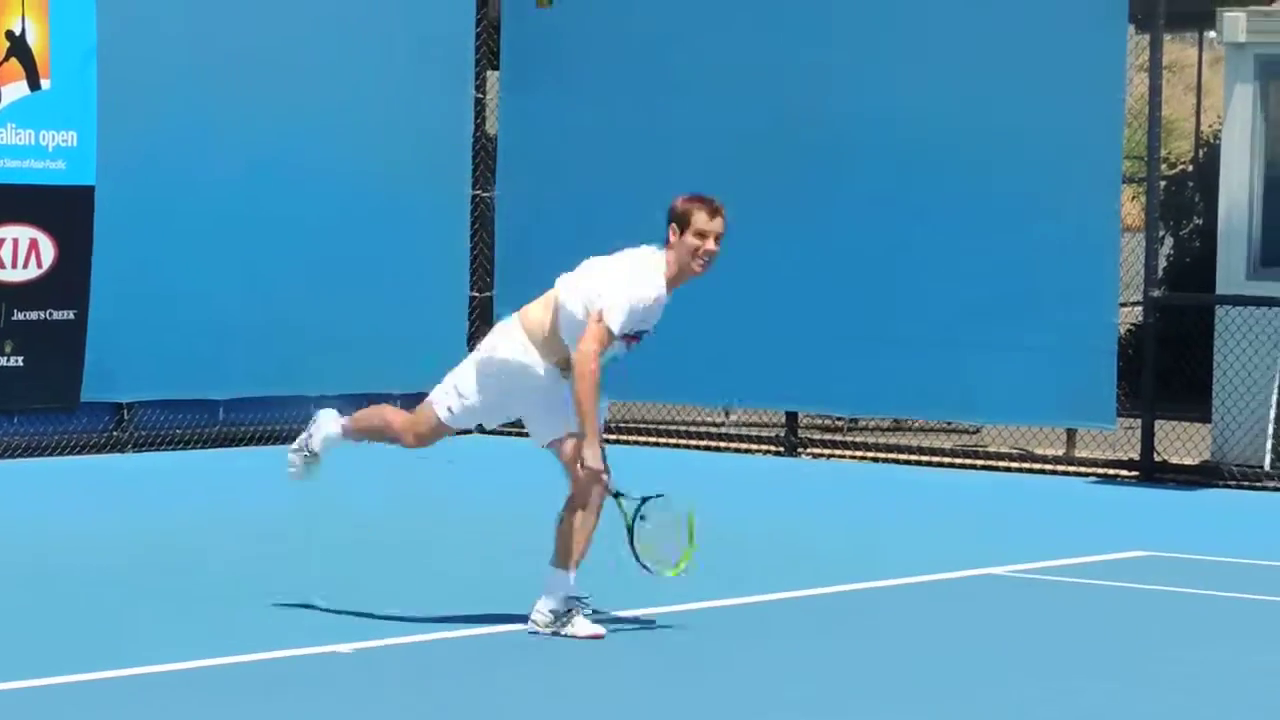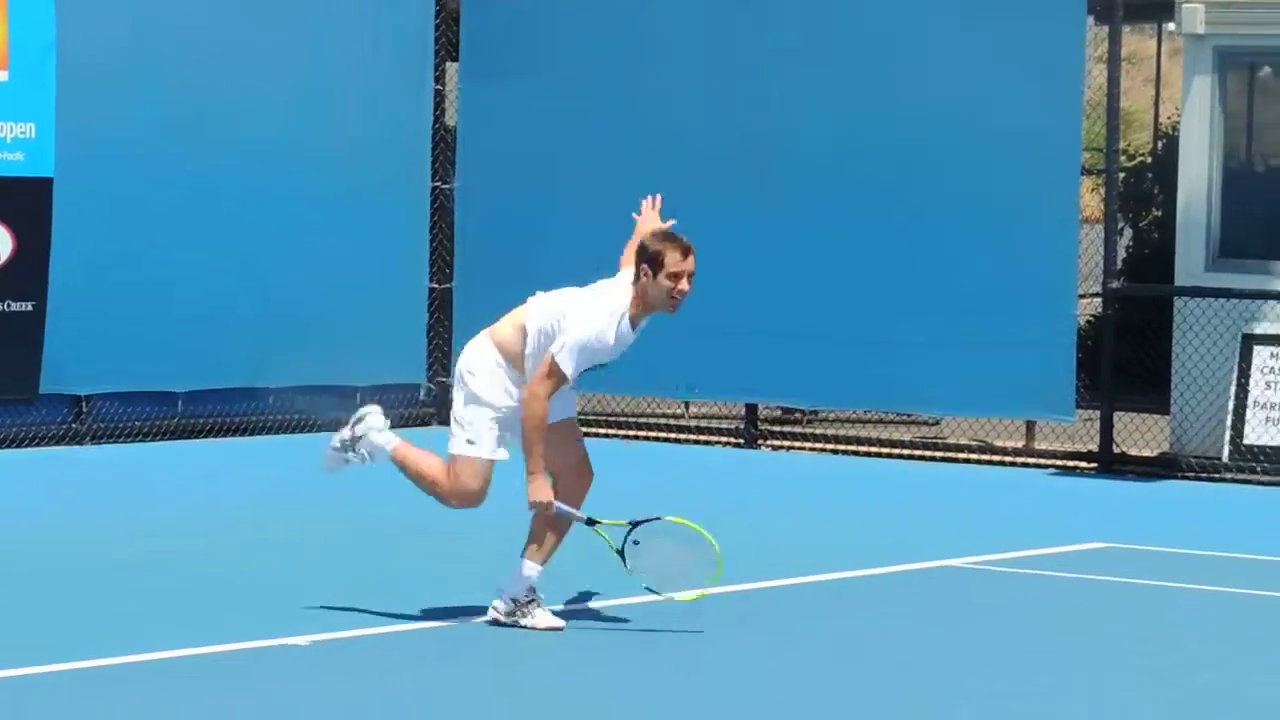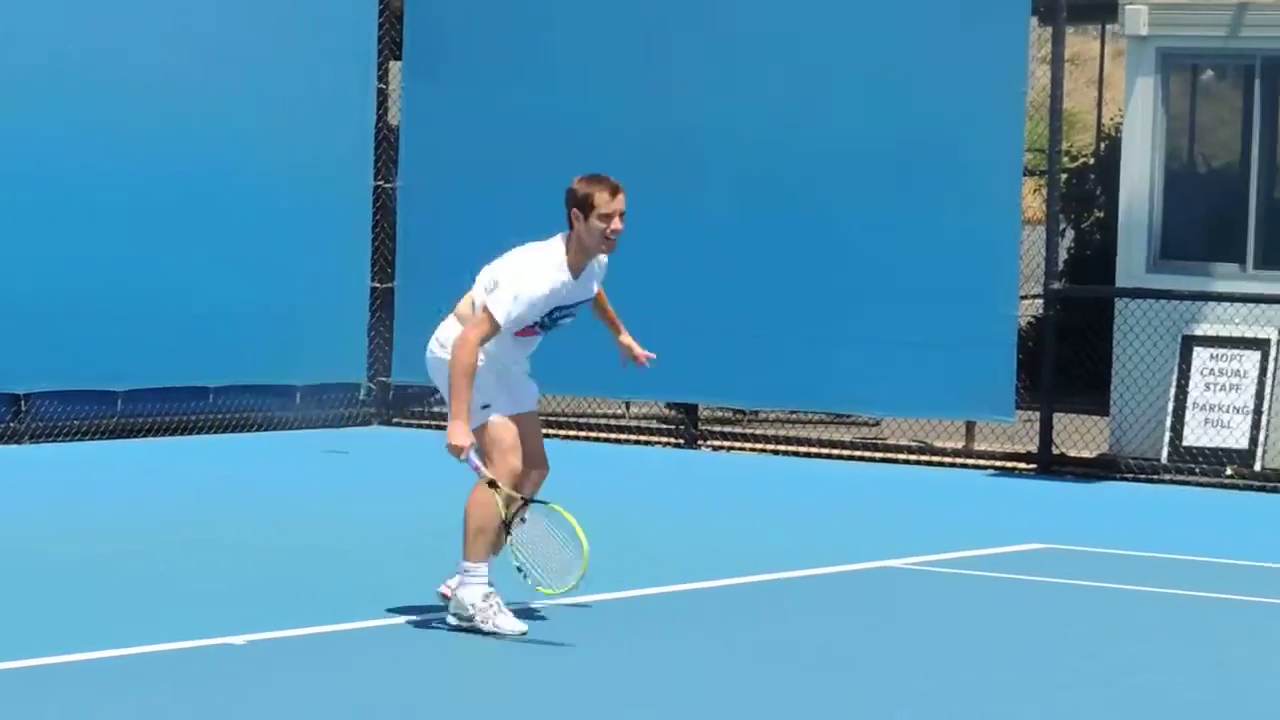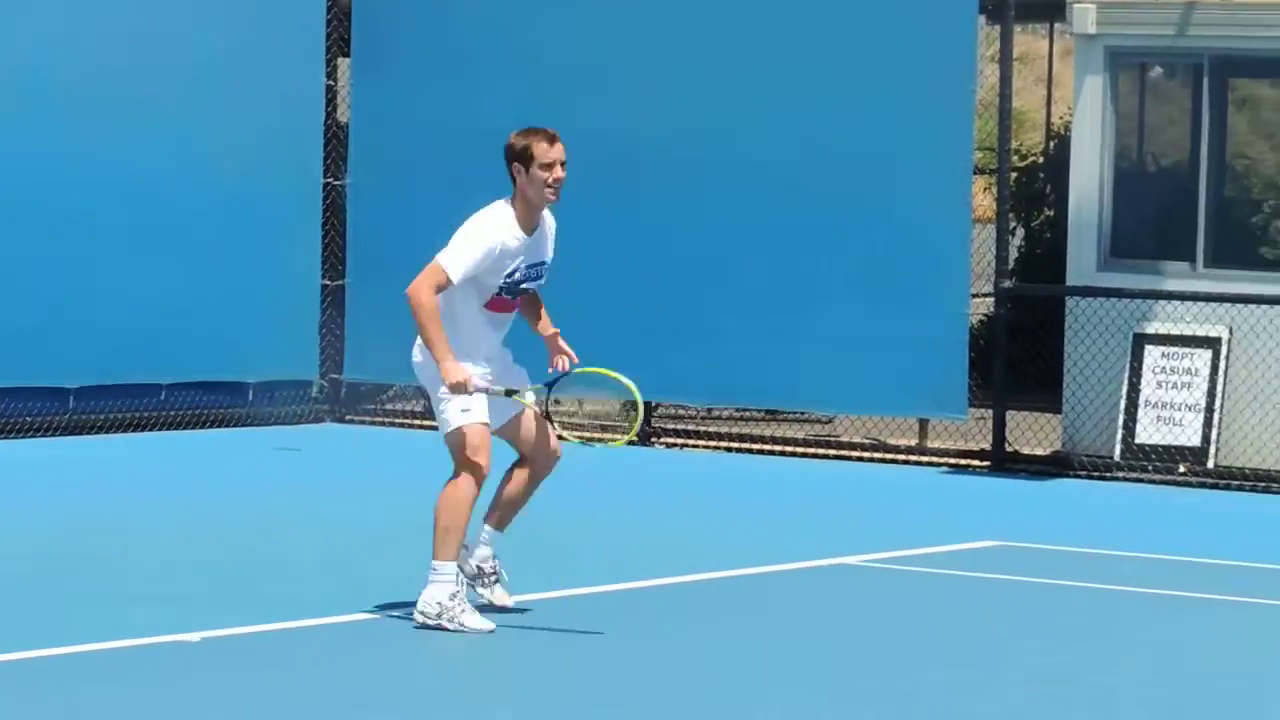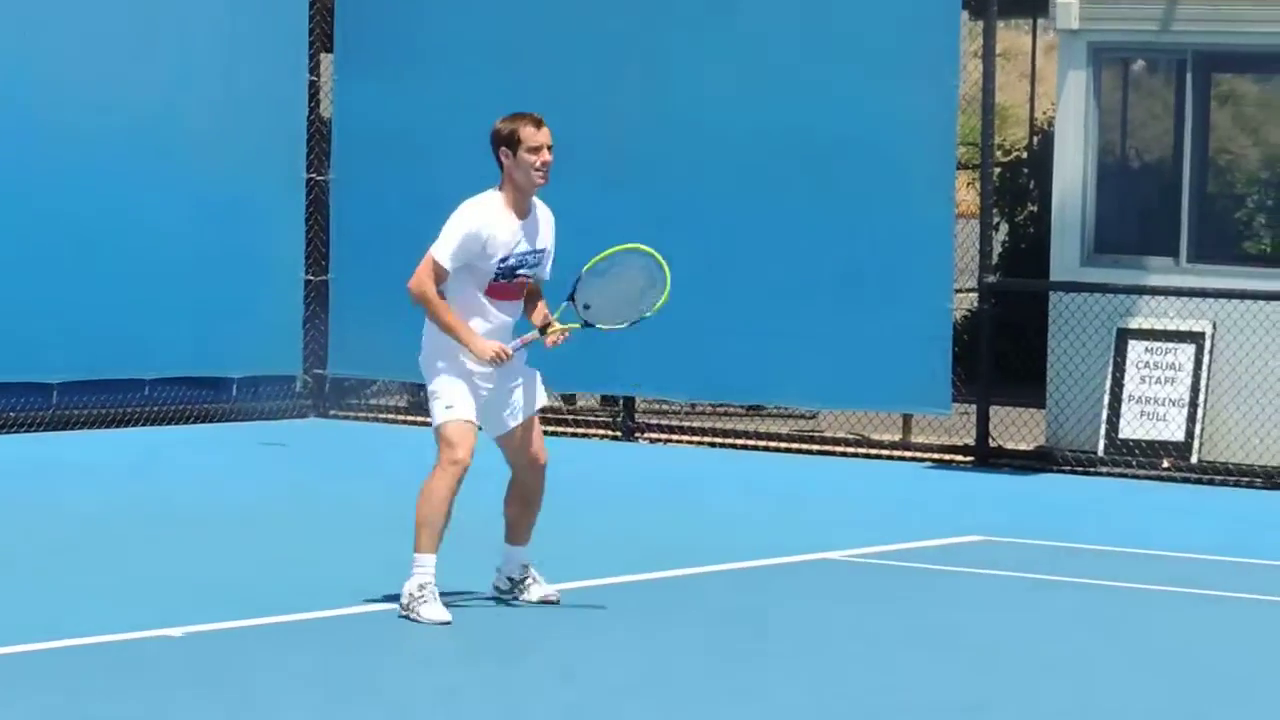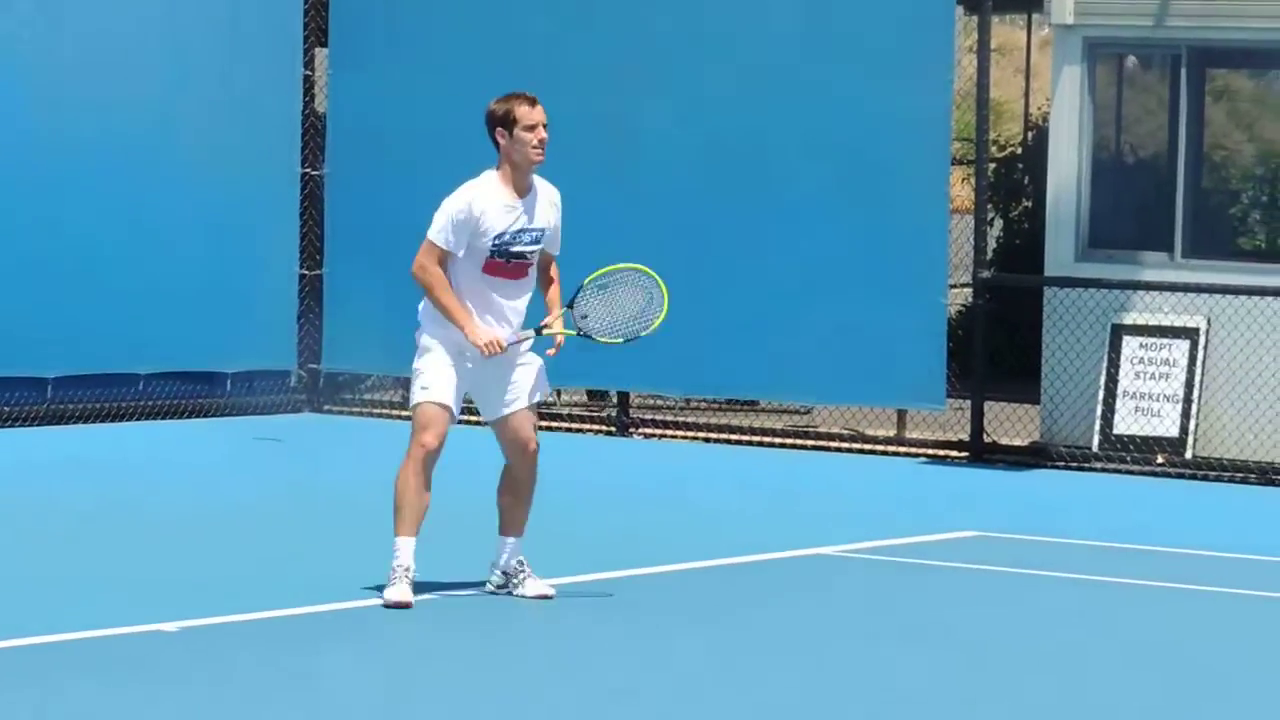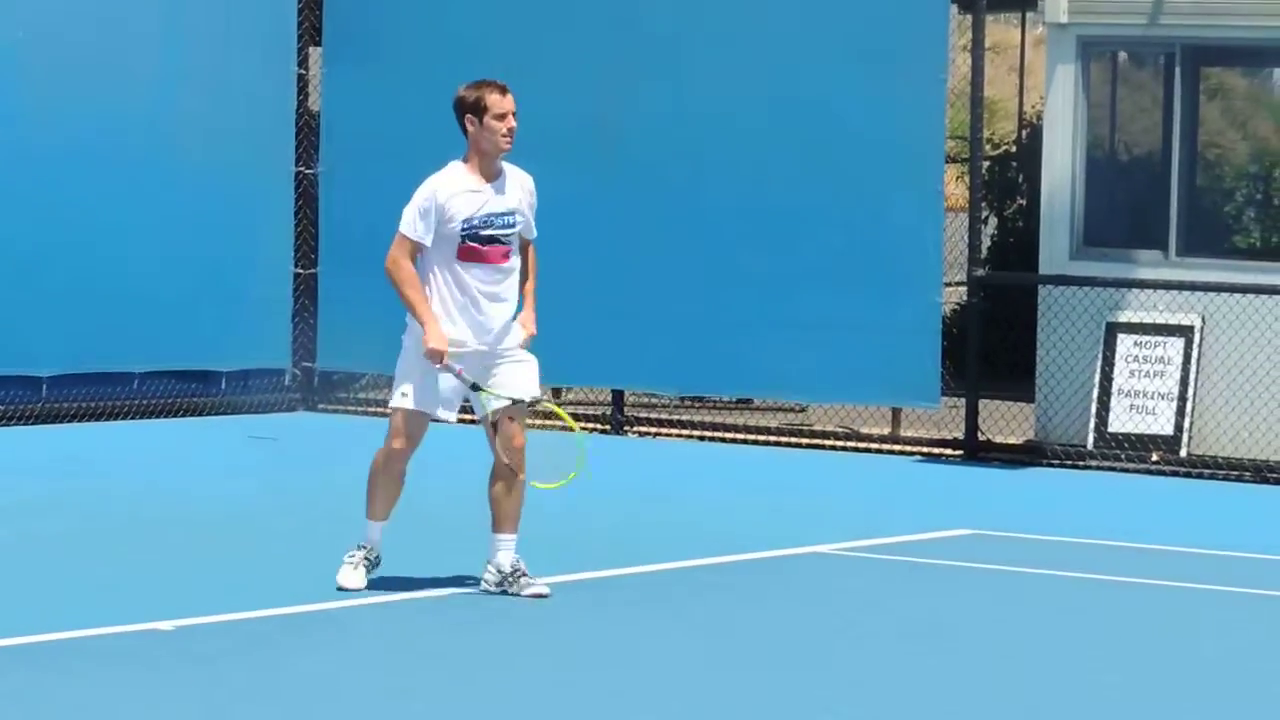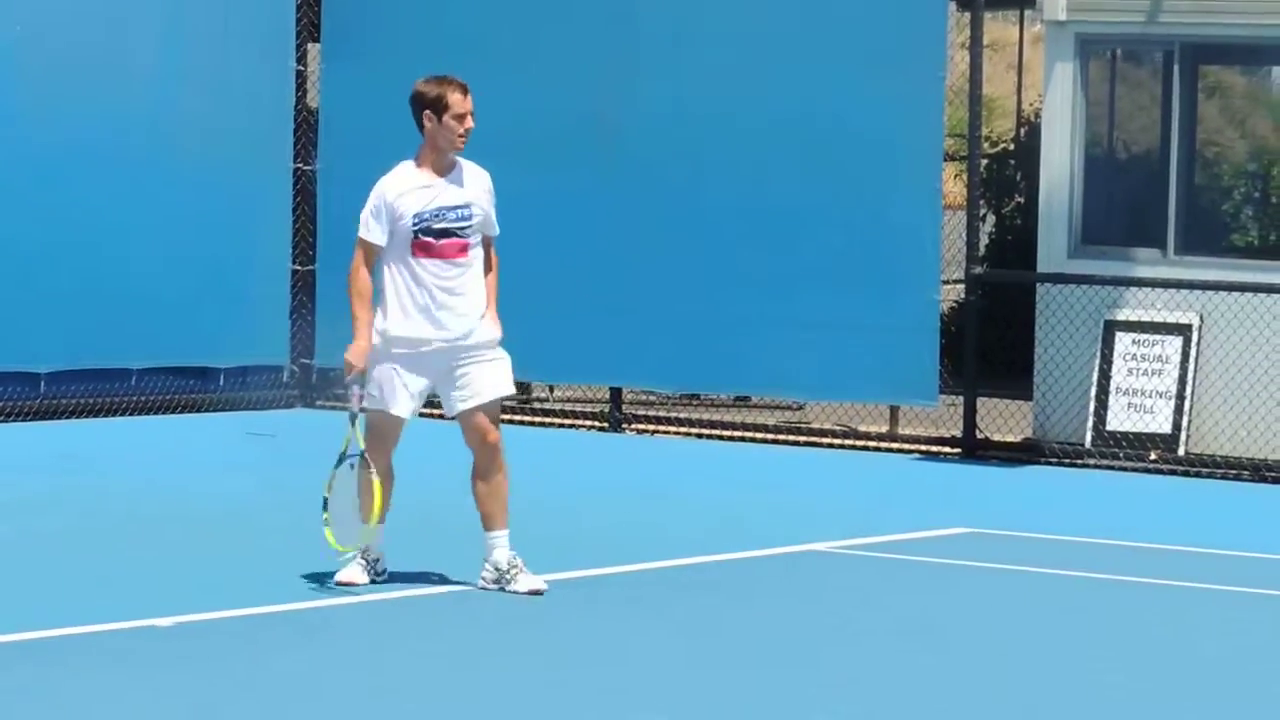
dt=0.2s
person 1, frame 1
left shoulder: (657, 285)
right shoulder: (642, 286)
right elbow: (586, 361)
right wrist: (591, 439)
left hip: (559, 379)
right hip: (512, 360)
left knee: (592, 482)
right knee: (414, 431)
left ankle: (556, 604)
right ankle: (331, 428)
person 1, frame 2
left shoulder: (635, 293)
right shoulder: (596, 325)
left elbow: (628, 260)
right elbow: (534, 394)
left wrist: (644, 232)
right wrist: (535, 476)
left hip: (540, 374)
right hip: (493, 372)
left knee: (576, 479)
right knee: (464, 491)
left ankle: (517, 595)
right ankle: (373, 434)
person 1, frame 3
left shoulder: (590, 263)
right shoulder: (535, 274)
right elbow: (469, 340)
left wrist: (621, 335)
right wrist: (457, 420)
left hip: (508, 354)
right hip: (461, 354)
left knee: (535, 469)
right knee: (506, 461)
left ankle: (466, 581)
right ankle: (471, 592)
person 1, frame 4
left shoulder: (546, 226)
right shoulder: (490, 233)
right elbow: (419, 291)
left wrist: (550, 336)
right wrist: (446, 364)
left hip: (489, 356)
right hip: (452, 361)
left knee: (546, 450)
right knee: (474, 465)
left ankle: (480, 553)
right ankle: (437, 597)
person 1, frame 5
left shoulder: (543, 219)
right shoulder: (477, 219)
right elbow: (421, 285)
left wrist: (544, 321)
right wrist: (473, 342)
left hip: (503, 357)
right hip: (455, 355)
left knee: (533, 464)
right knee: (456, 456)
left ankle: (513, 571)
right ankle: (420, 585)
person 1, frame 6
left shoulder: (549, 199)
right shoulder: (470, 200)
right elbow: (424, 266)
left wrist: (555, 312)
right wrist: (471, 327)
left hip: (507, 346)
right hip: (448, 341)
left knee: (526, 451)
right knee: (427, 441)
left ankle: (508, 565)
right ankle: (402, 567)
person 1, frame 7
left shoulder: (523, 185)
right shoulder: (439, 190)
right elbow: (398, 261)
left wrist: (528, 309)
right wrist: (430, 326)
left hip: (501, 343)
right hip: (436, 343)
left knee: (513, 448)
right knee: (399, 445)
left ankle: (503, 565)
right ankle: (368, 548)
person 1, frame 8
left shoulder: (478, 181)
right shoulder: (393, 188)
right elbow: (362, 265)
left wrist: (490, 311)
right wrist: (361, 336)
left hip: (470, 340)
right hip: (404, 341)
left knee: (488, 443)
right knee: (377, 445)
left ankle: (499, 561)
right ankle: (371, 552)
